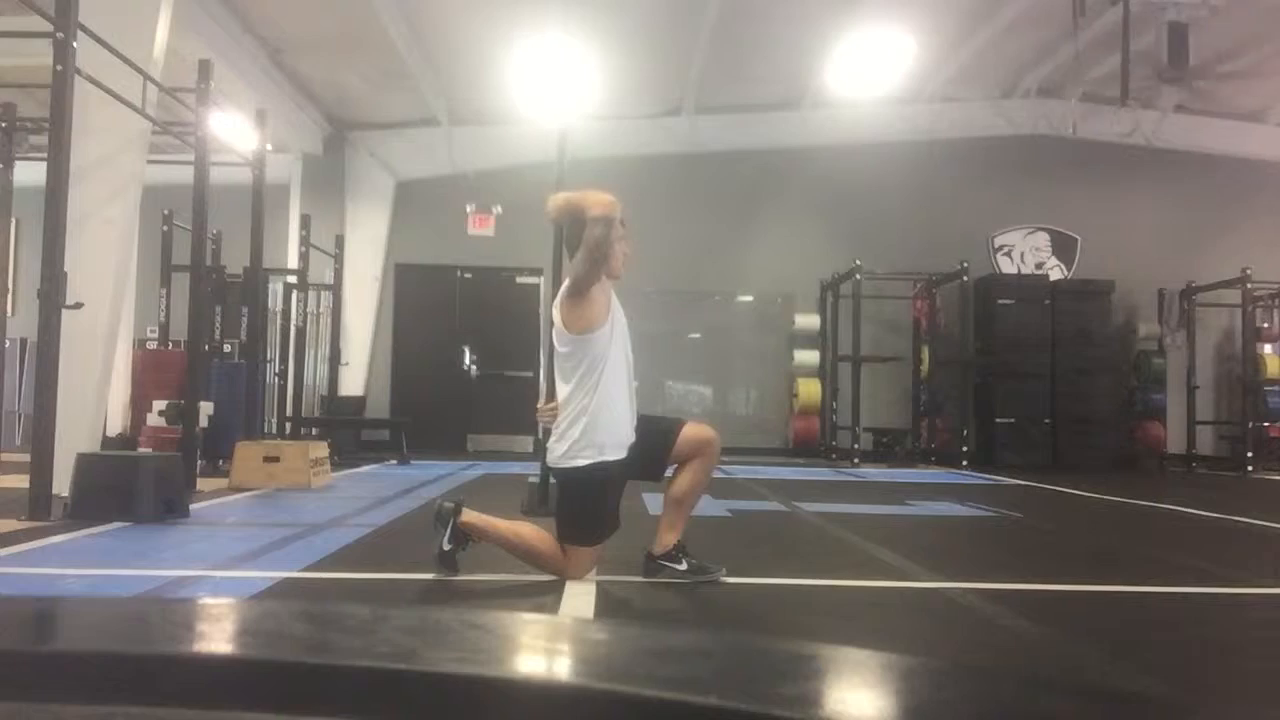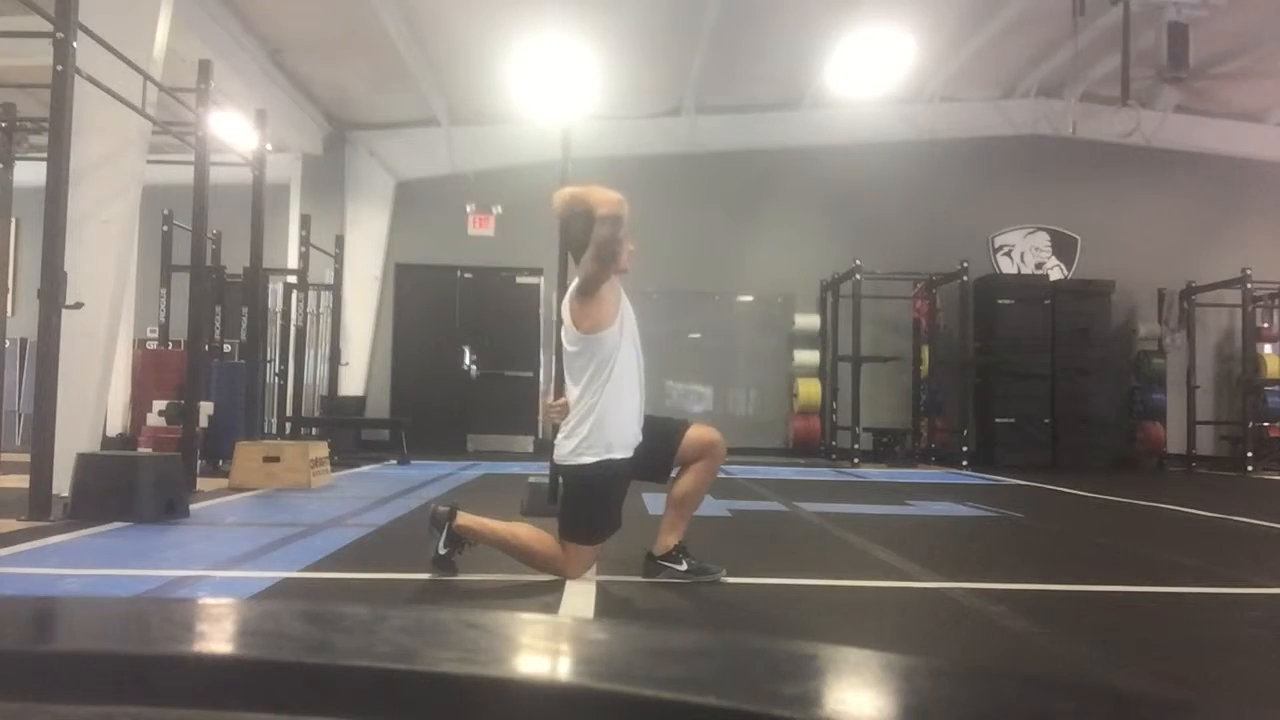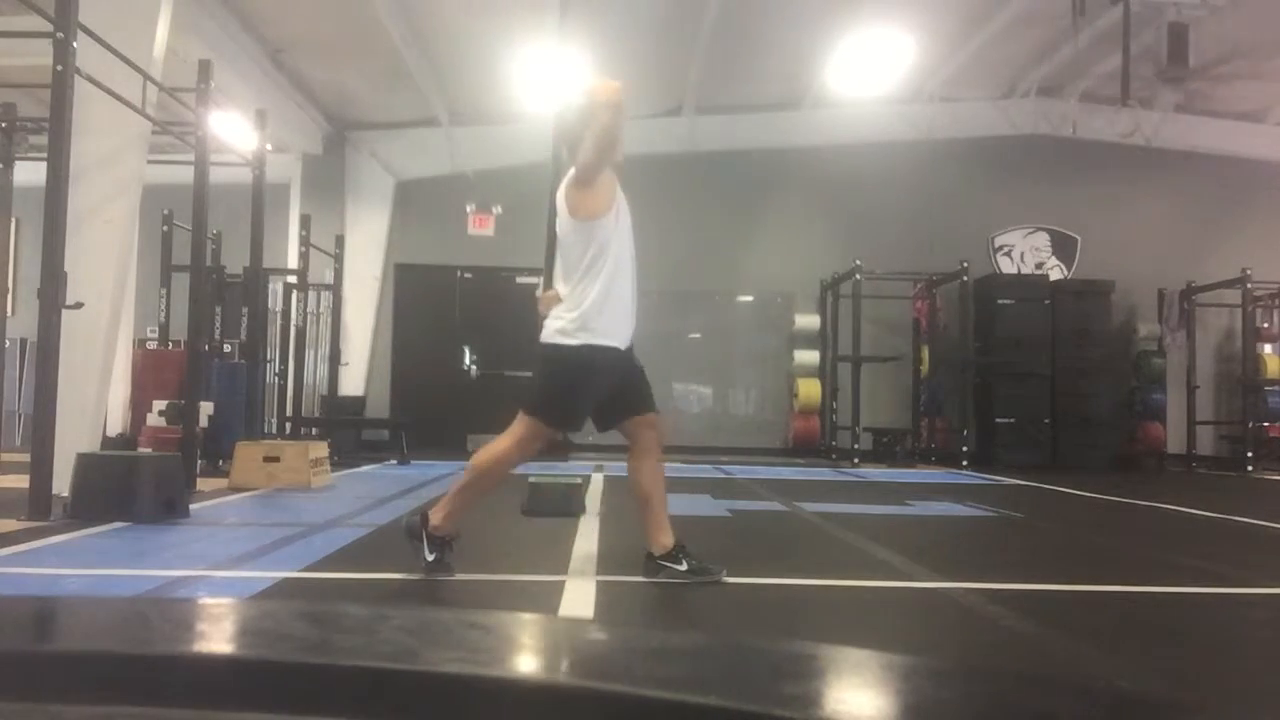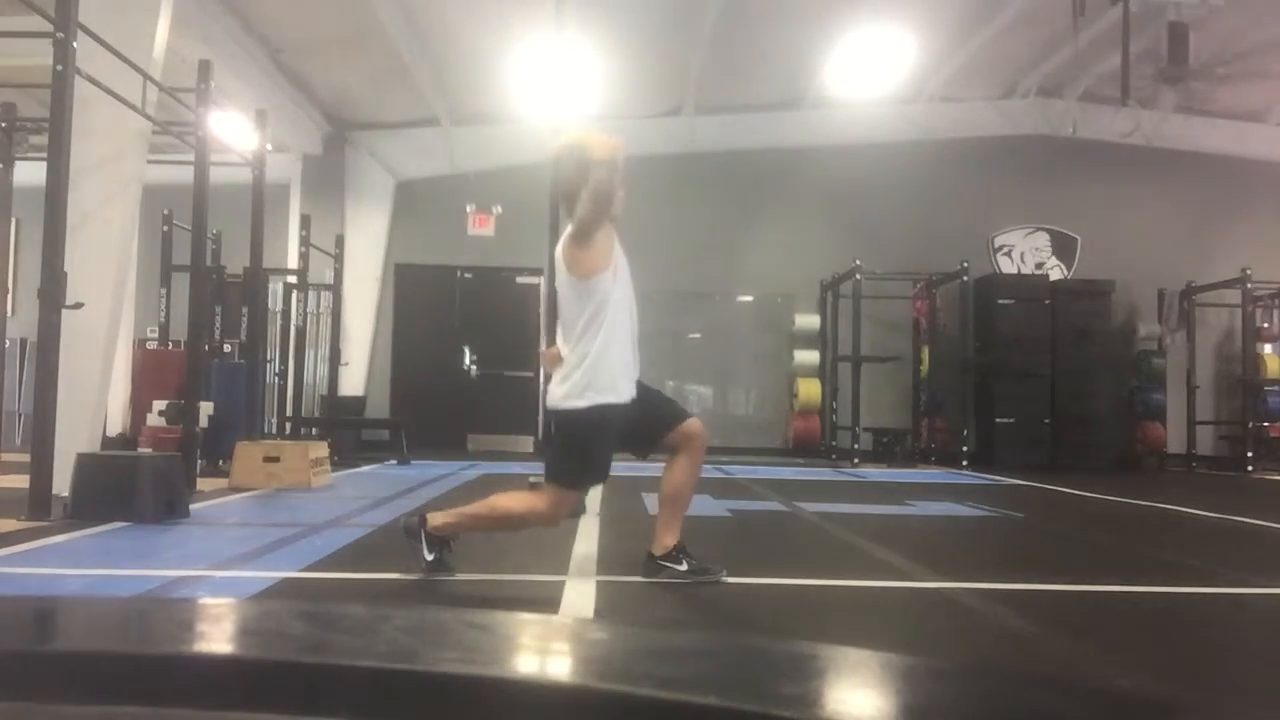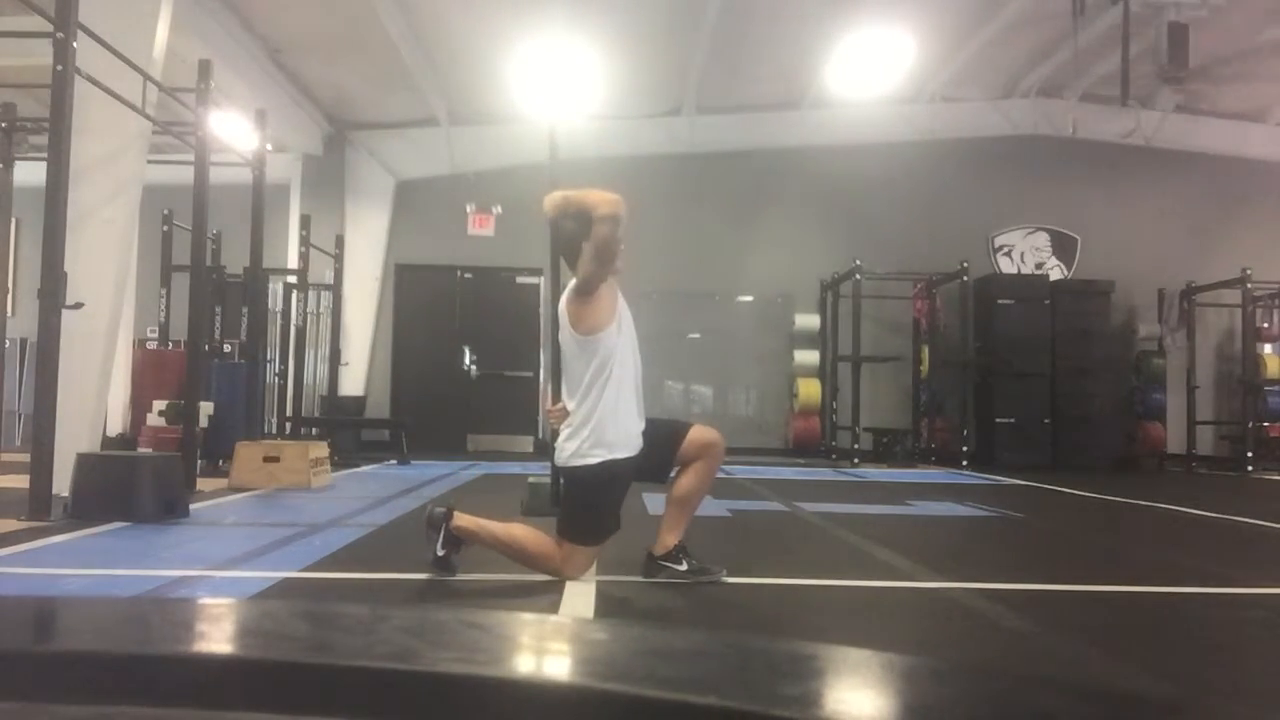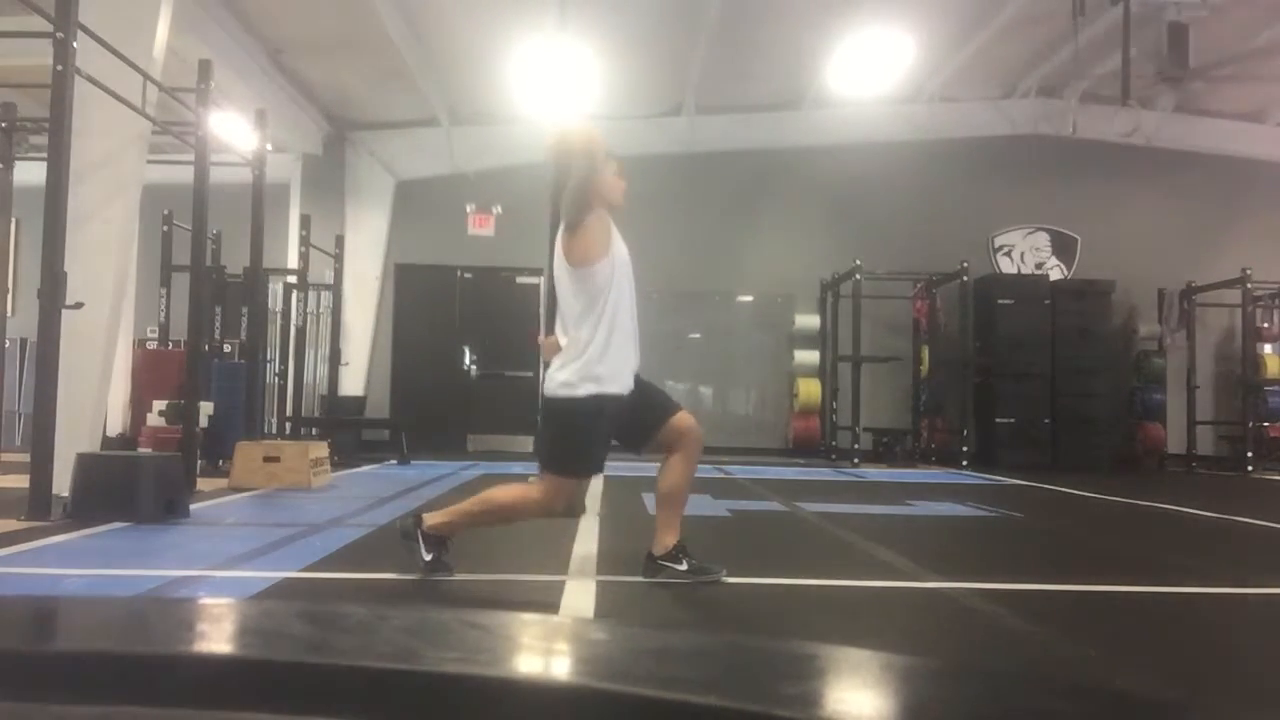
dt=0.7s
person 1, frame 1
left shoulder: (594, 293)
right shoulder: (583, 291)
right elbow: (604, 209)
right wrist: (564, 205)
left hip: (613, 437)
right hip: (590, 452)
left knee: (705, 442)
right knee: (573, 565)
left ankle: (664, 552)
right ankle: (462, 520)
person 1, frame 2
left shoulder: (600, 294)
right shoulder: (593, 290)
right elbow: (612, 208)
right wrist: (573, 200)
left hip: (618, 436)
right hip: (596, 450)
left knee: (710, 445)
right knee: (570, 564)
left ankle: (665, 553)
right ankle: (456, 523)
person 1, frame 3
left shoulder: (594, 186)
right shoulder: (588, 179)
right elbow: (610, 96)
right wrist: (598, 99)
left hip: (606, 343)
right hip: (580, 345)
left knee: (647, 435)
right knee: (525, 439)
left ankle: (664, 553)
right ankle: (435, 524)
person 1, frame 4
left shoulder: (594, 240)
right shoulder: (585, 236)
right elbow: (608, 153)
right wrist: (569, 151)
left hip: (613, 389)
right hip: (588, 400)
left knee: (692, 436)
right knee: (553, 506)
left ankle: (664, 553)
right ankle: (434, 526)
person 1, frame 5
left shoulder: (594, 295)
right shoulder: (588, 292)
right elbow: (609, 209)
right wrist: (563, 203)
left hip: (619, 439)
right hip: (598, 453)
left knee: (709, 445)
right knee: (568, 564)
left ankle: (665, 553)
right ankle: (455, 524)
person 1, frame 6
left shoulder: (592, 229)
right shoulder: (585, 222)
right elbow: (584, 157)
right wrist: (580, 151)
left hip: (614, 380)
right hip: (583, 391)
left knee: (685, 434)
right knee: (551, 497)
left ankle: (665, 554)
right ankle: (429, 526)
